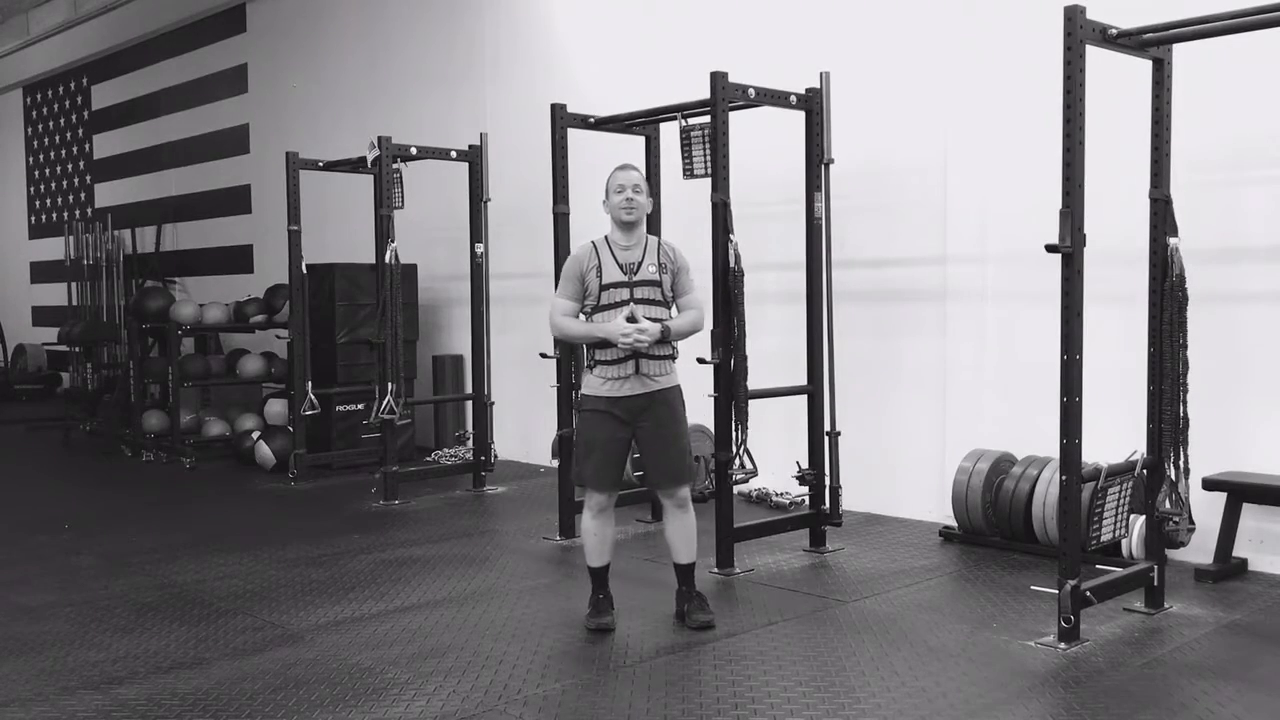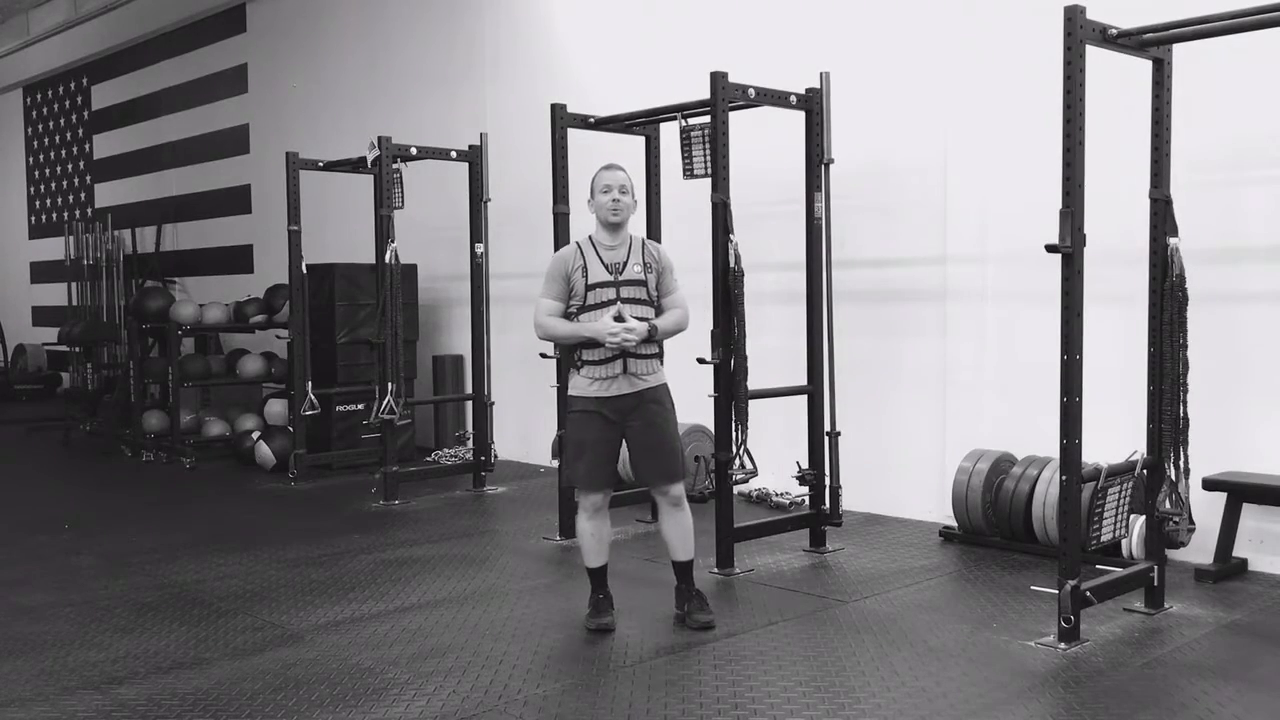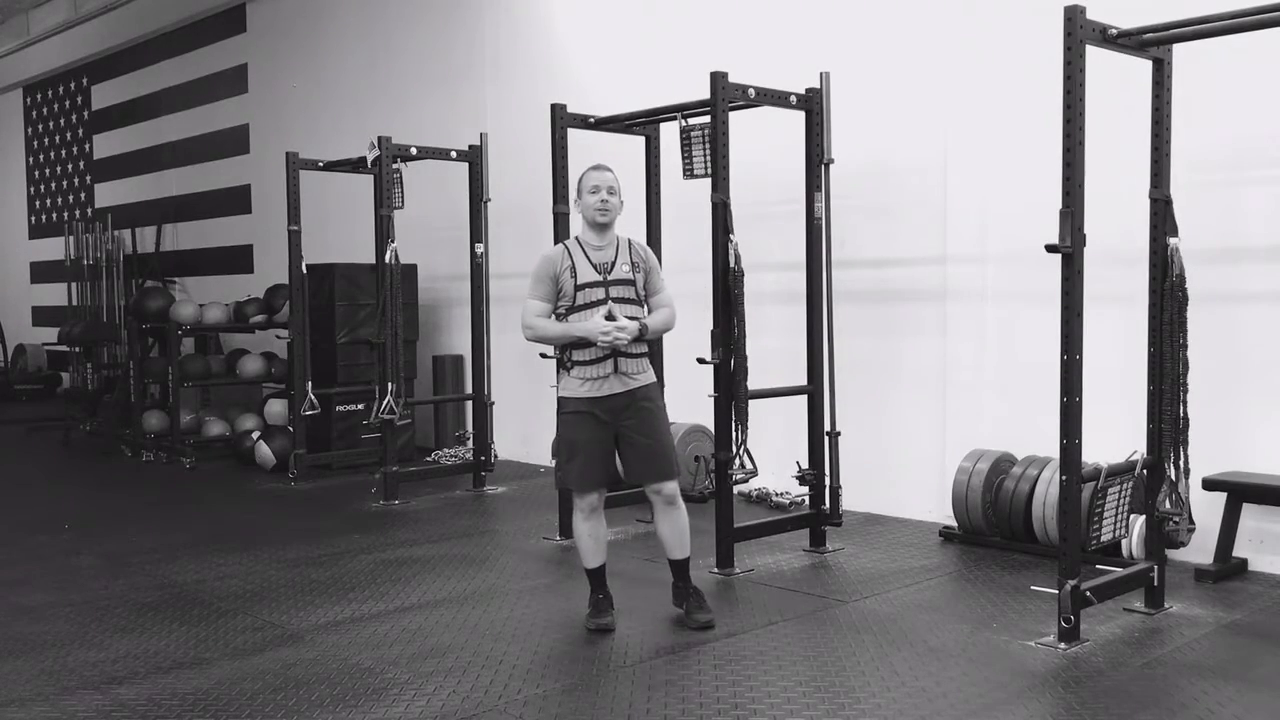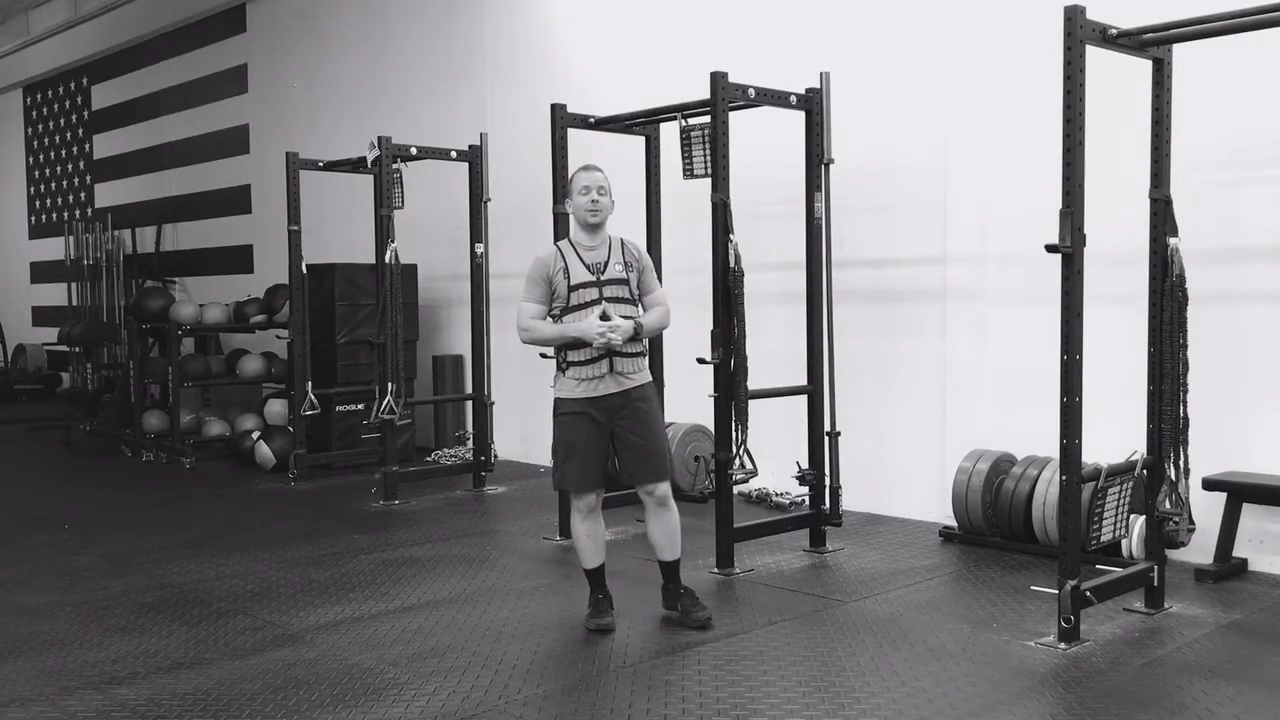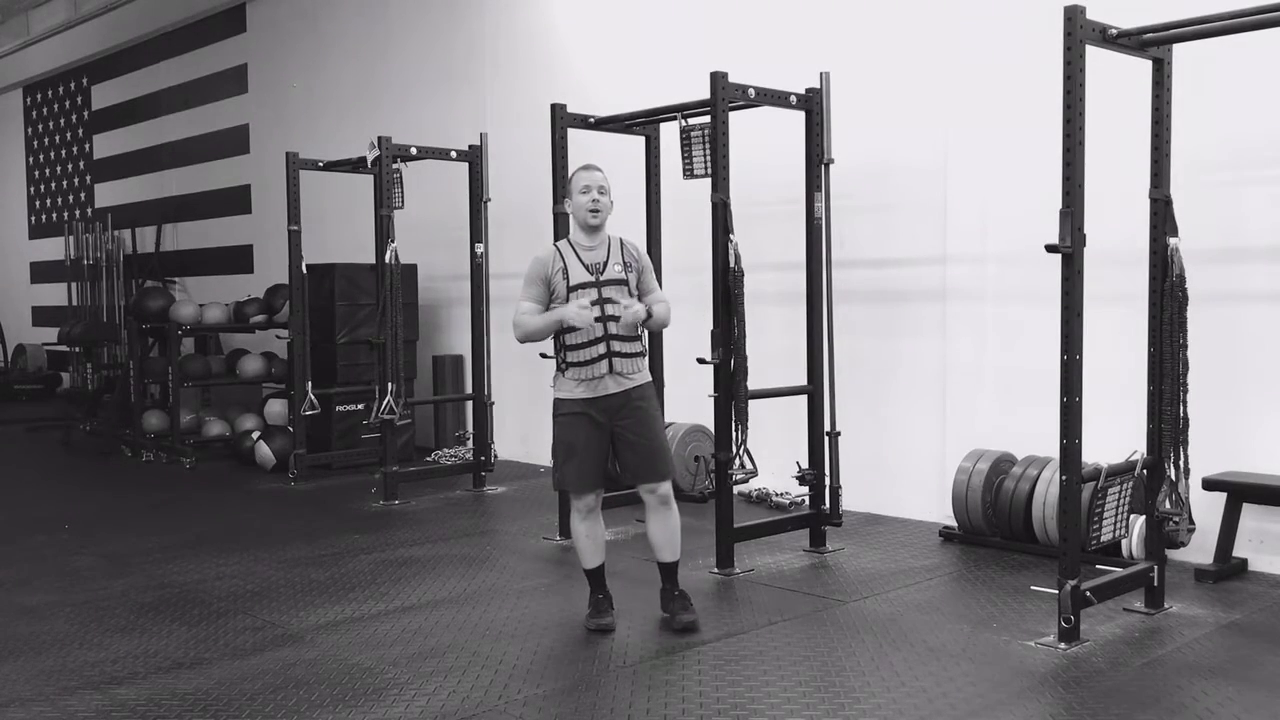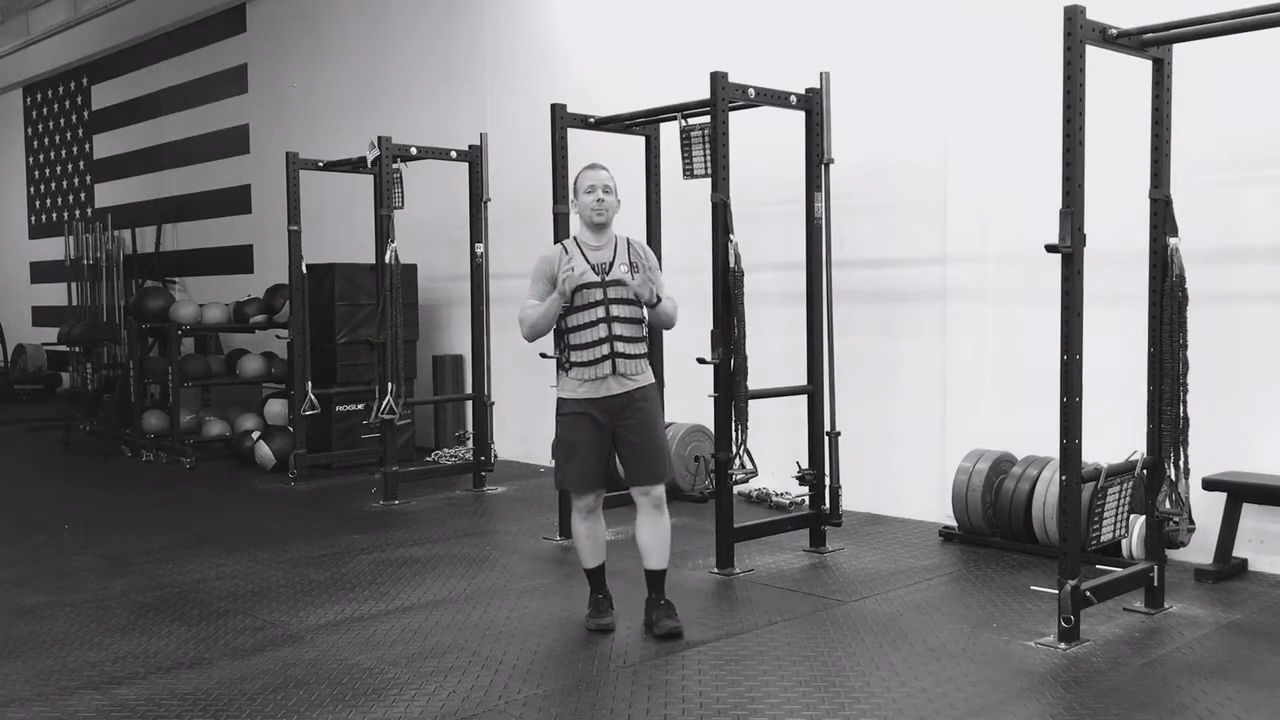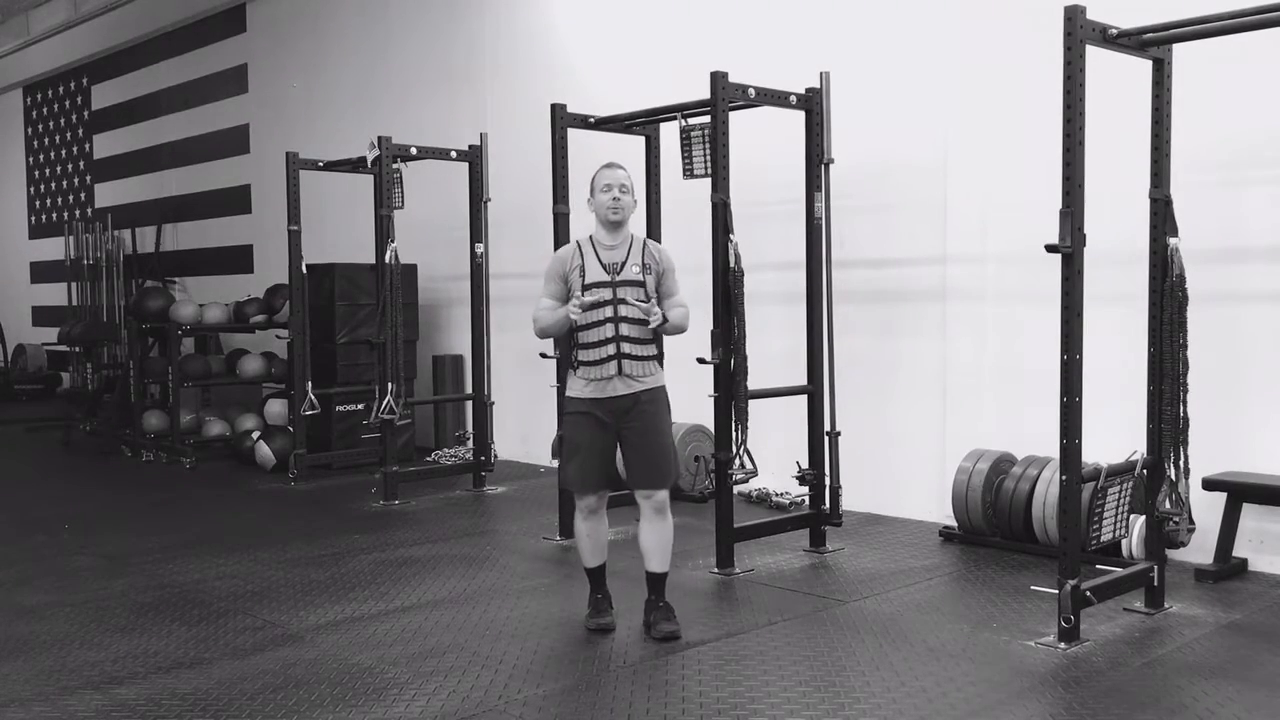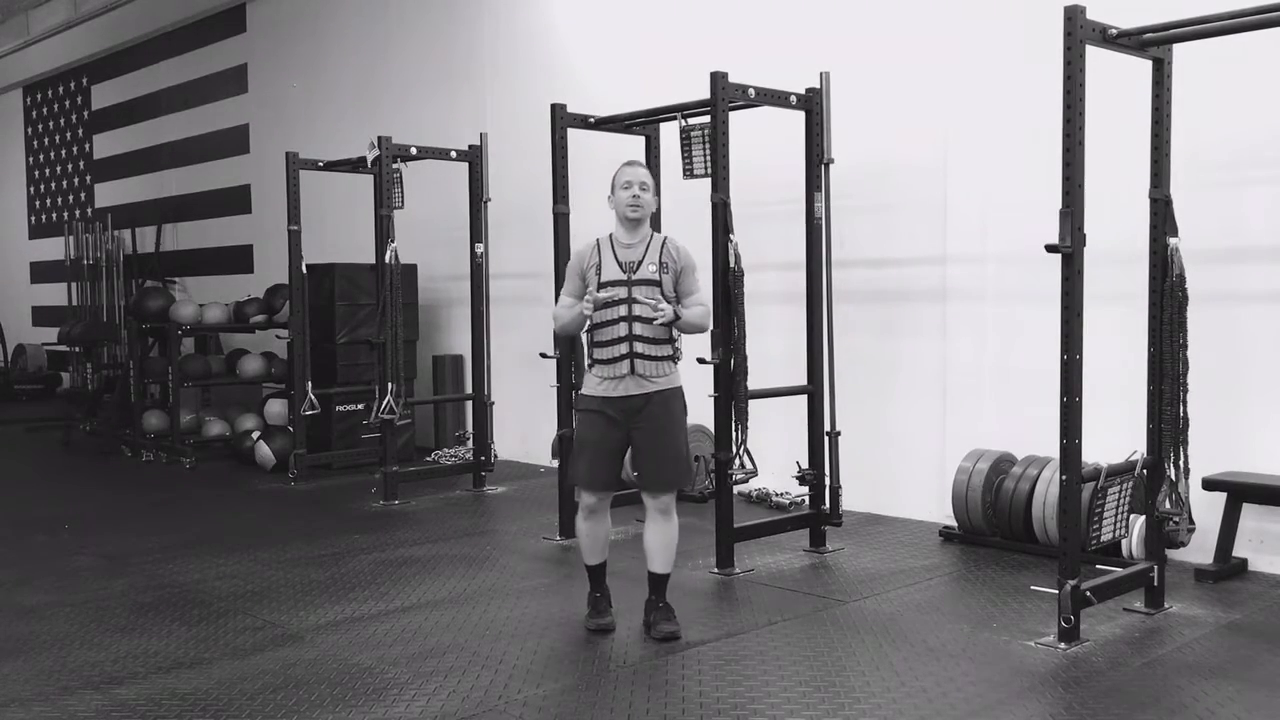
dt=0.3s
person 1, frame 1
left shoulder: (670, 255)
right shoulder: (583, 258)
left elbow: (696, 315)
right elbow: (558, 323)
left wrist: (660, 330)
right wrist: (606, 330)
left hip: (660, 390)
right hip: (603, 394)
left knee: (677, 494)
right knee: (598, 498)
left ankle: (687, 593)
right ankle: (600, 595)
person 1, frame 2
left shoulder: (654, 255)
right shoulder: (567, 259)
left elbow: (680, 315)
right elbow: (543, 324)
left wrist: (647, 329)
right wrist: (594, 330)
left hip: (648, 389)
right hip: (590, 395)
left knee: (672, 491)
right knee: (592, 499)
left ankle: (686, 591)
right ankle: (599, 595)
person 1, frame 3
left shoulder: (641, 254)
right shoulder: (555, 260)
left elbow: (667, 312)
right elbow: (531, 326)
left wrist: (638, 326)
right wrist: (585, 329)
left hip: (638, 389)
right hip: (581, 395)
left knee: (665, 489)
right knee: (587, 499)
left ankle: (684, 588)
right ankle: (599, 595)
person 1, frame 4
left shoulder: (634, 254)
right shoulder: (548, 261)
left elbow: (662, 311)
right elbow: (527, 328)
left wrist: (632, 325)
right wrist: (578, 329)
left hip: (634, 388)
right hip: (577, 396)
left knee: (657, 491)
right knee: (585, 500)
left ankle: (673, 588)
right ankle: (599, 594)
person 1, frame 5
left shoulder: (633, 254)
right shoulder: (547, 261)
left elbow: (664, 315)
right elbow: (522, 330)
left wrist: (644, 311)
right wrist: (561, 315)
left hip: (634, 388)
right hip: (577, 397)
left knee: (658, 490)
right knee: (584, 500)
left ankle: (671, 590)
right ankle: (599, 595)
person 1, frame 6
left shoulder: (639, 253)
right shoulder: (553, 259)
left elbow: (670, 319)
right elbow: (528, 328)
left wrist: (653, 299)
right wrist: (561, 295)
left hip: (636, 390)
right hip: (580, 396)
left knee: (652, 495)
right knee: (586, 500)
left ankle: (657, 600)
right ankle: (599, 595)
person 1, frame 7
left shoulder: (655, 254)
right shoulder: (567, 257)
left elbow: (682, 316)
right elbow: (540, 324)
left wrist: (663, 316)
right wrist: (568, 313)
left hip: (645, 392)
right hip: (587, 395)
left knee: (655, 498)
right knee: (588, 500)
left ankle: (657, 601)
right ankle: (598, 594)
person 1, frame 8
left shoulder: (675, 253)
right shoulder: (586, 255)
left elbow: (703, 316)
right elbow: (560, 322)
left wrist: (674, 315)
right wrist: (581, 311)
left hip: (659, 393)
right hip: (601, 394)
left knee: (661, 500)
right knee: (592, 499)
left ankle: (657, 601)
right ankle: (598, 593)
